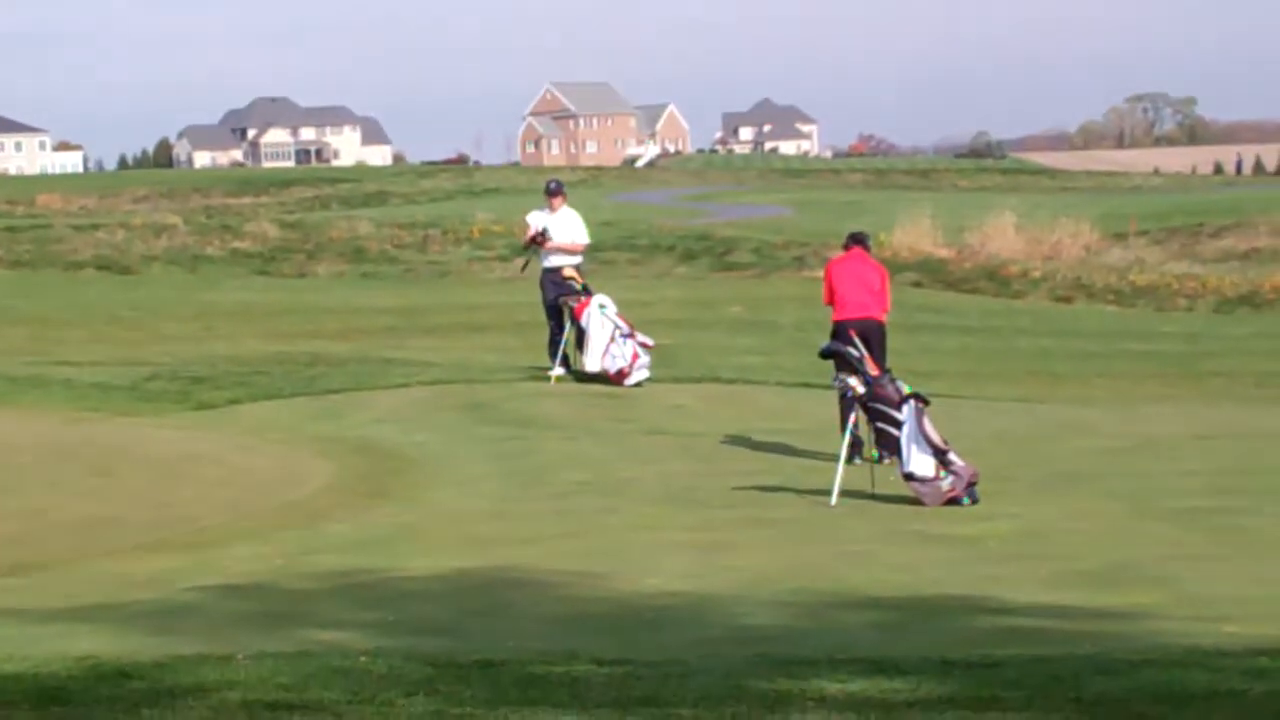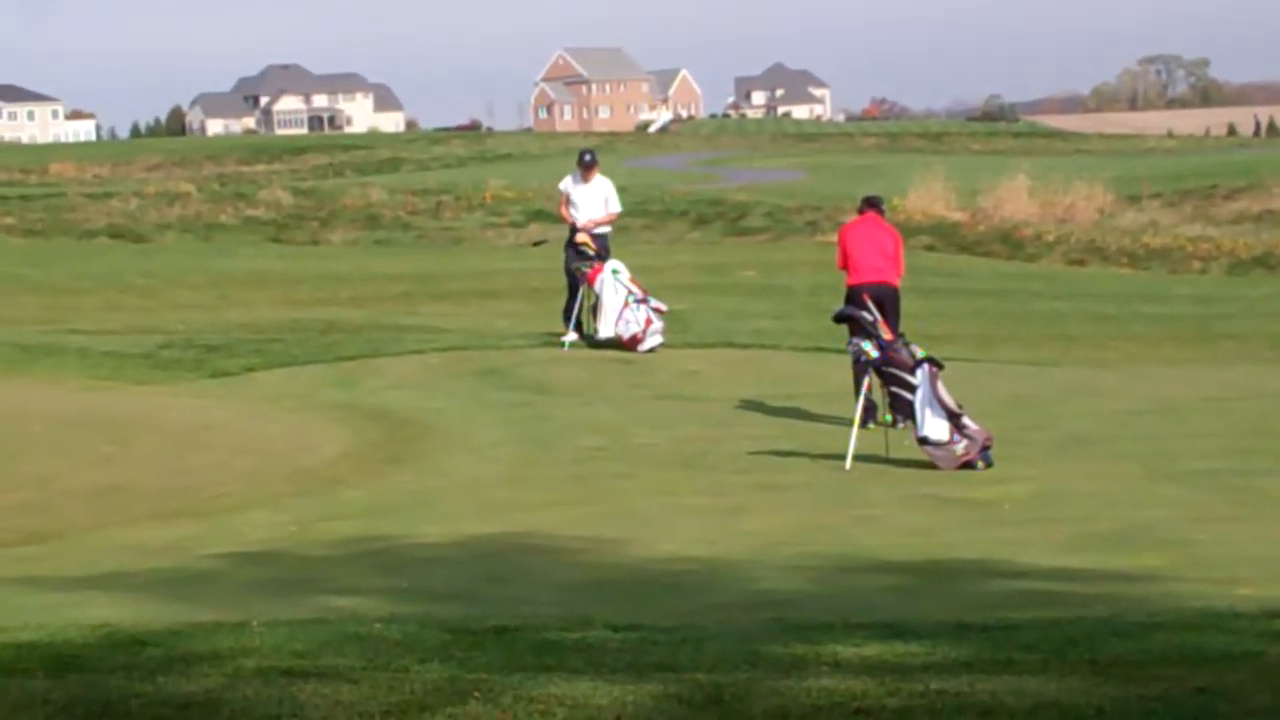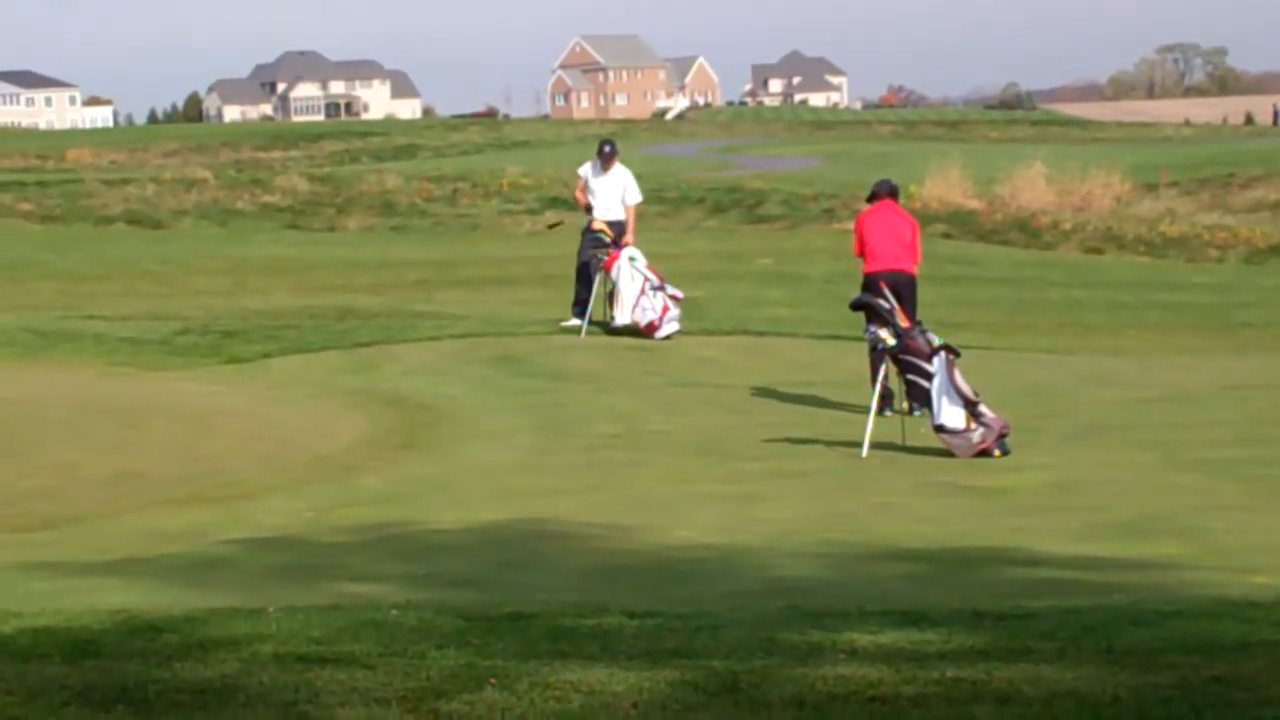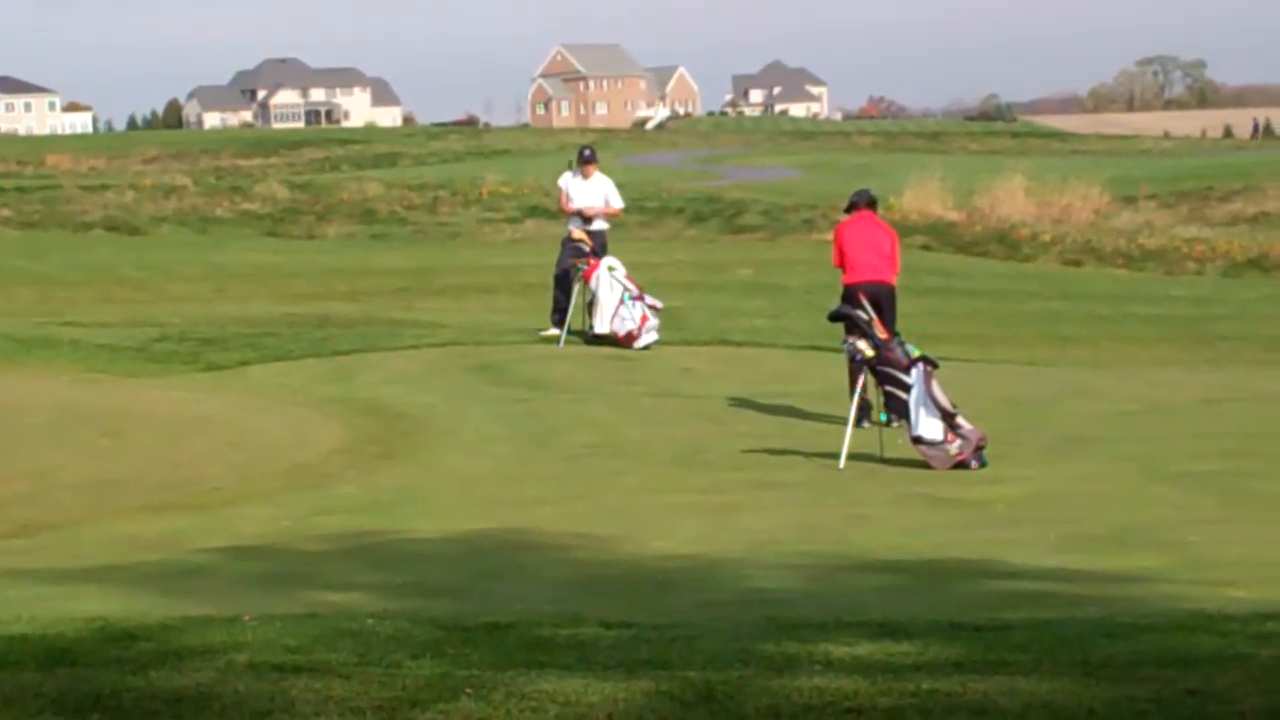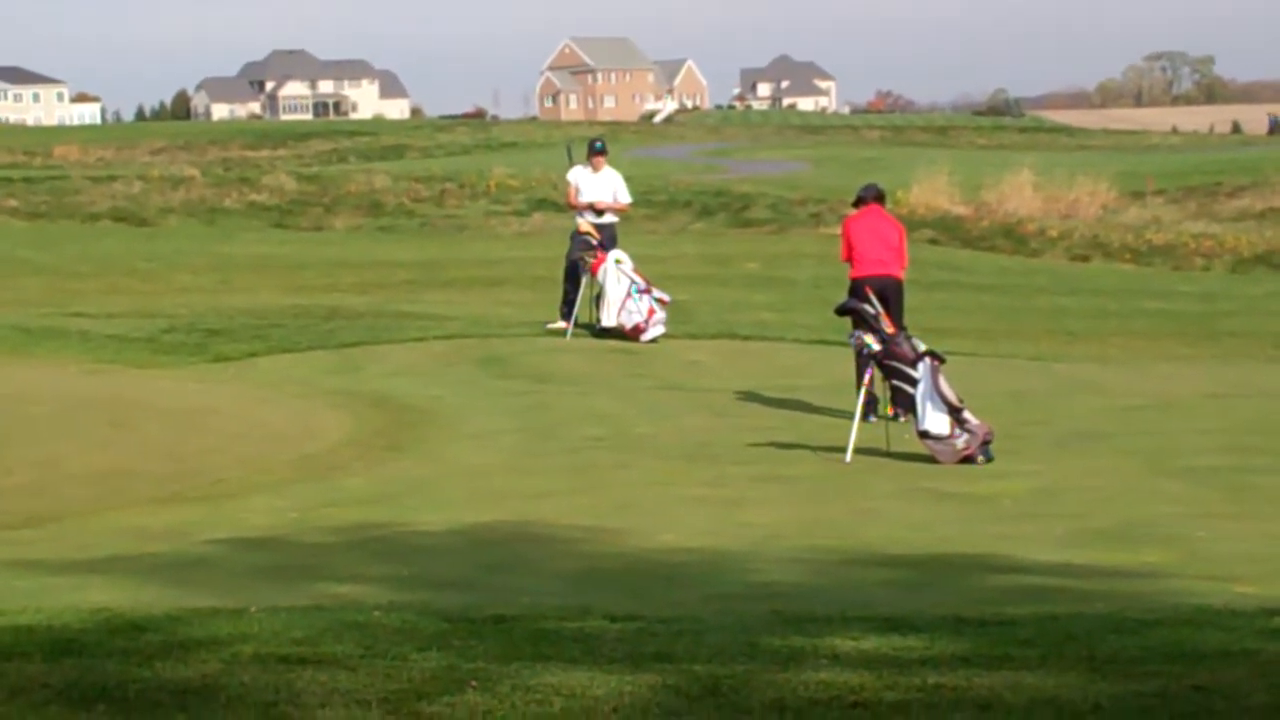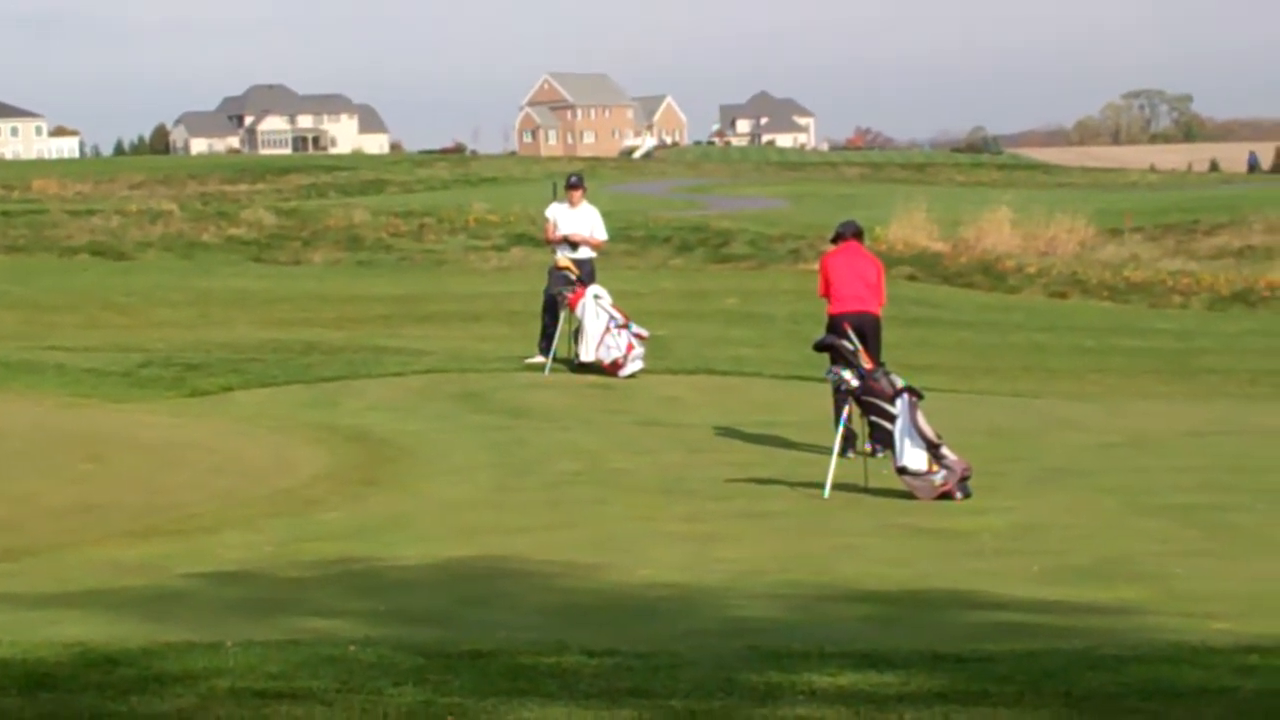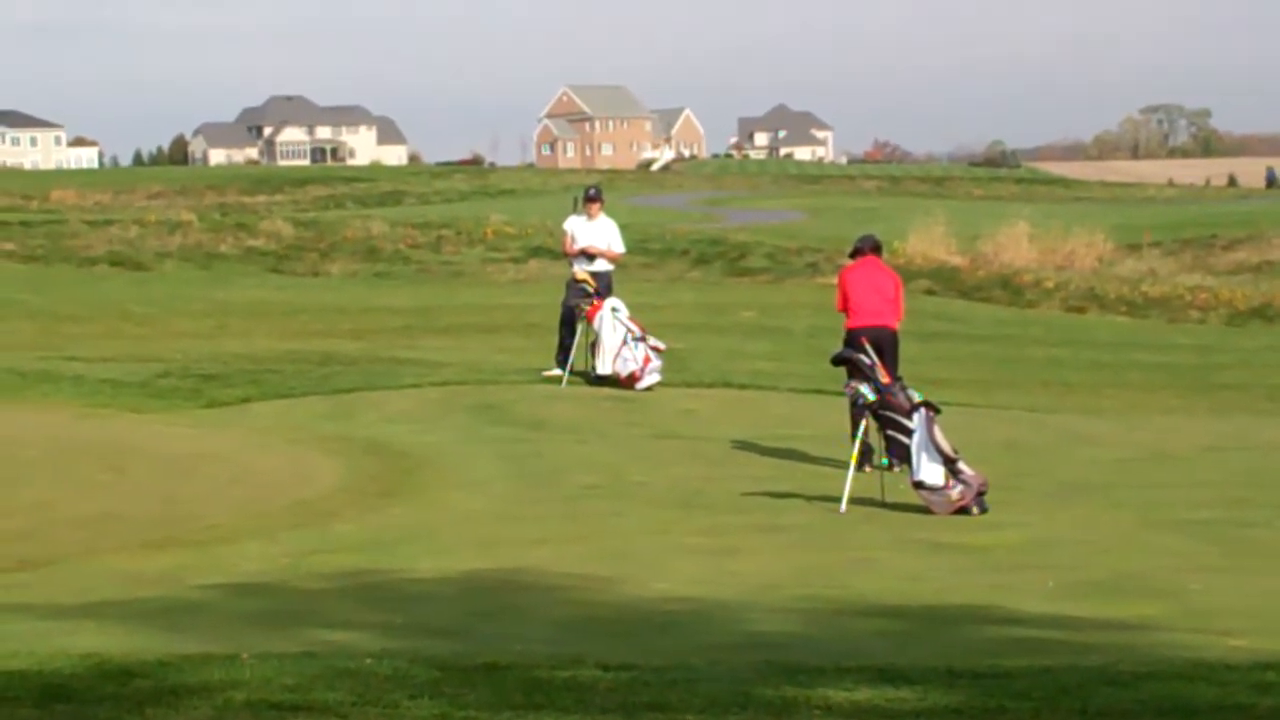
dt=0.7s
person 1, frame 1
left shoulder: (833, 266)
right shoulder: (878, 267)
left elbow: (828, 299)
right elbow: (886, 305)
left hip: (845, 325)
right hip: (874, 325)
left ankle: (854, 449)
person 1, frame 2
left shoulder: (847, 230)
right shoulder: (892, 231)
left elbow: (842, 264)
right elbow: (899, 269)
left hip: (859, 289)
right hip: (887, 289)
left ankle: (868, 414)
person 1, frame 3
left shoulder: (863, 217)
right shoulder: (909, 219)
left elbow: (858, 251)
right elbow: (916, 257)
left hip: (875, 276)
right hip: (904, 277)
left knee: (877, 340)
left ankle: (884, 402)
person 1, frame 4
left shoulder: (843, 228)
right shoulder: (888, 230)
left elbow: (838, 263)
right elbow: (895, 268)
left hip: (856, 288)
right hip: (884, 287)
left ankle: (863, 413)
person 1, frame 5
left shoulder: (850, 222)
right shoulder: (895, 224)
left elbow: (846, 256)
right elbow: (903, 262)
left hip: (863, 281)
right hip: (892, 281)
left ankle: (869, 407)
right ankle: (900, 406)
person 1, frame 6
left shoulder: (829, 258)
right shoulder: (874, 260)
left elbow: (824, 293)
right elbow: (881, 299)
left hip: (840, 318)
right hip: (869, 318)
left ankle: (847, 442)
right ankle: (878, 442)
person 1, frame 7
left shoulder: (847, 272)
right shoulder: (892, 275)
left elbow: (842, 307)
right elbow: (899, 314)
left hip: (858, 332)
right hip: (887, 332)
left ankle: (864, 456)
person 2, frame 1
left shoulder: (573, 217)
right shoulder: (538, 216)
left elbow: (581, 246)
right elbow: (526, 242)
left wrist: (556, 244)
right wrist: (533, 238)
left hip: (571, 271)
right hip: (549, 273)
right knee: (554, 319)
right ankle: (560, 363)
person 2, frame 2
left shoulder: (606, 185)
right shoulder: (569, 182)
left elbow: (614, 214)
right elbow: (562, 207)
left wrist: (593, 222)
right wrist: (571, 223)
left hip: (599, 238)
right hip: (576, 238)
right knee: (573, 282)
right ankle: (573, 328)
person 2, frame 3
left shoulder: (625, 175)
right shoulder: (588, 168)
left elbow: (631, 207)
right elbow: (577, 191)
left wrist: (629, 233)
right wrist: (584, 204)
left hip: (616, 227)
right knee: (583, 267)
right ankle: (579, 314)
person 2, frame 4
left shoulder: (605, 183)
right shoulder: (567, 178)
left elbow: (617, 210)
right elbow: (563, 206)
left wrist: (596, 211)
right wrist: (577, 211)
left hip: (596, 236)
right hip: (574, 234)
right knee: (561, 275)
right ankle: (558, 324)
person 2, frame 5
left shoulder: (614, 176)
right shoulder: (577, 172)
left elbow: (625, 206)
right elbow: (571, 201)
left wrist: (606, 205)
right wrist: (590, 204)
left hip: (606, 229)
right hip: (584, 227)
right knee: (572, 267)
right ankle: (566, 317)
person 2, frame 6
left shoulder: (592, 212)
right shoulder: (555, 209)
left elbow: (600, 243)
right elbow: (548, 237)
left wrist: (582, 238)
right wrist: (564, 237)
left hip: (585, 264)
right knee: (550, 303)
right ankle: (544, 352)
person 2, frame 7
left shoulder: (610, 225)
right shoulder: (573, 221)
left elbow: (617, 256)
right elbow: (566, 250)
left wrist: (599, 251)
right wrist: (581, 250)
left hip: (602, 277)
right knee: (567, 316)
right ankle: (562, 364)
